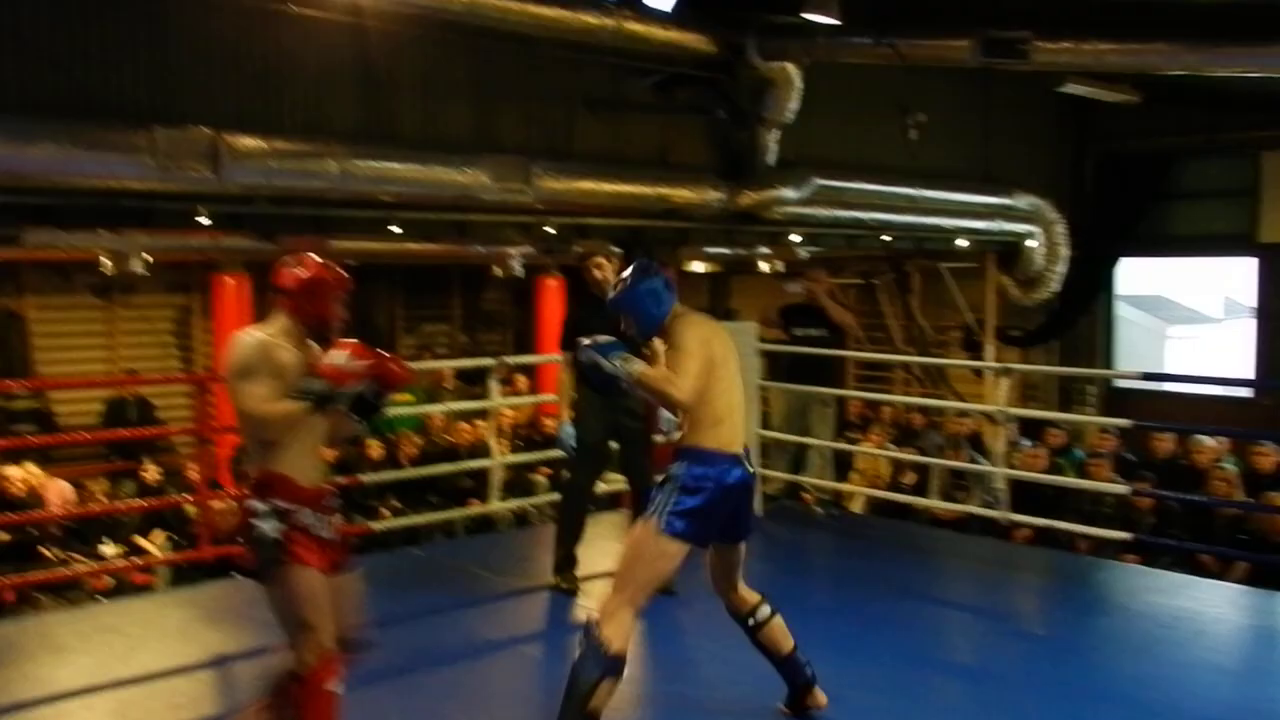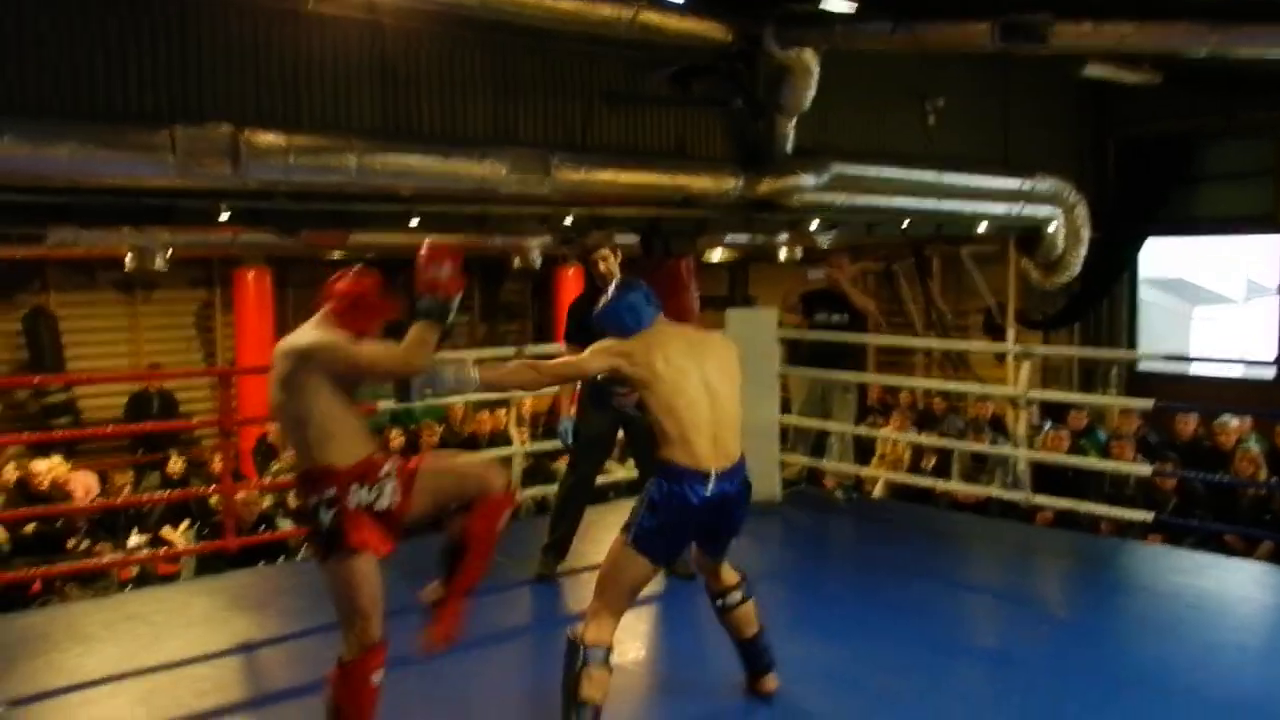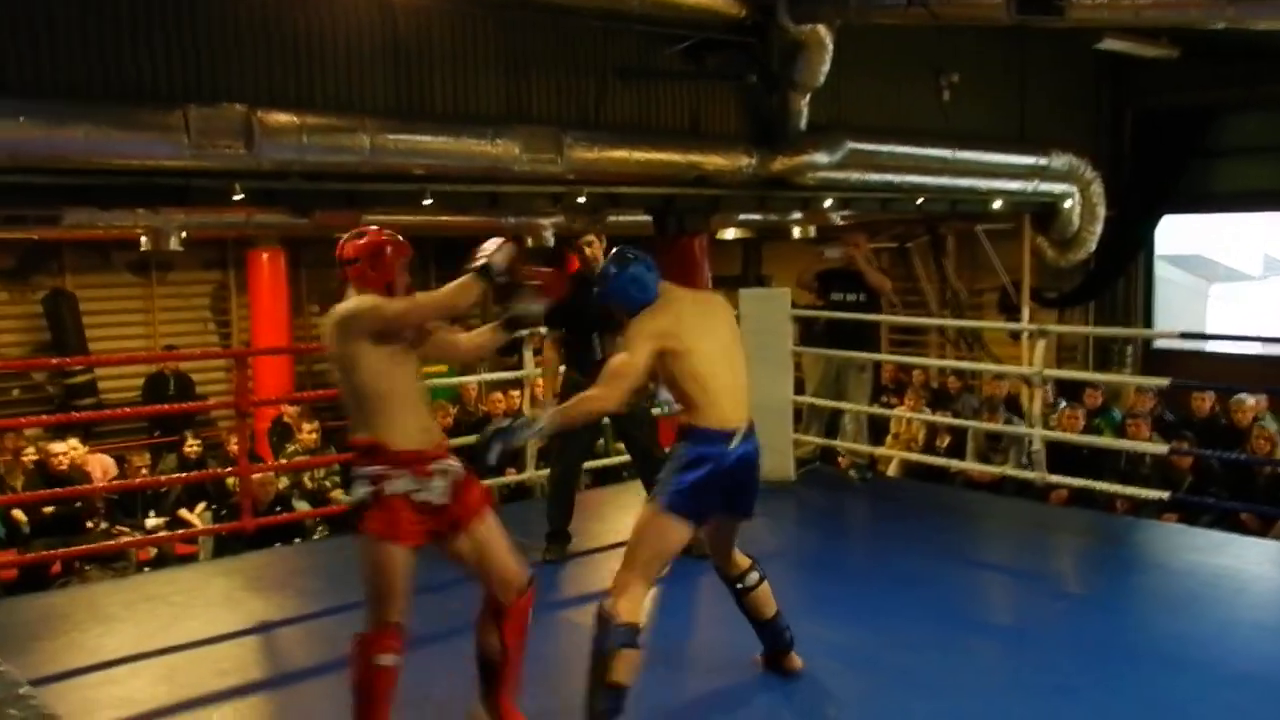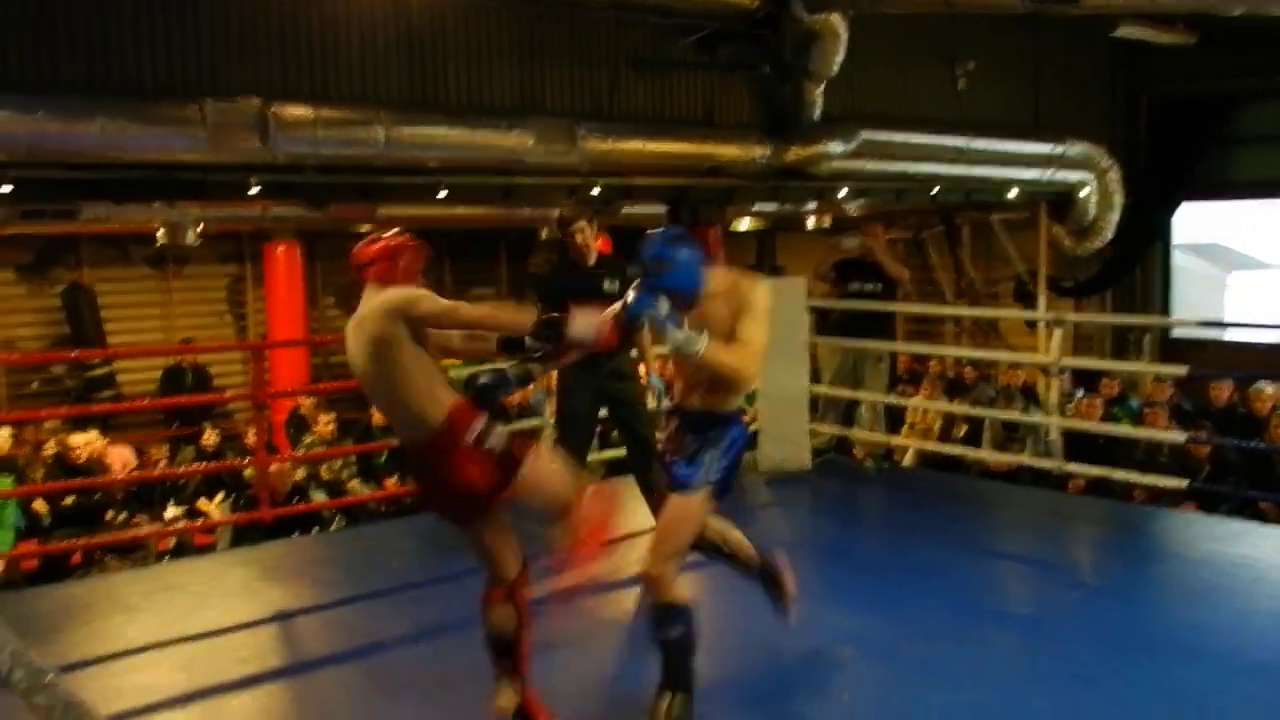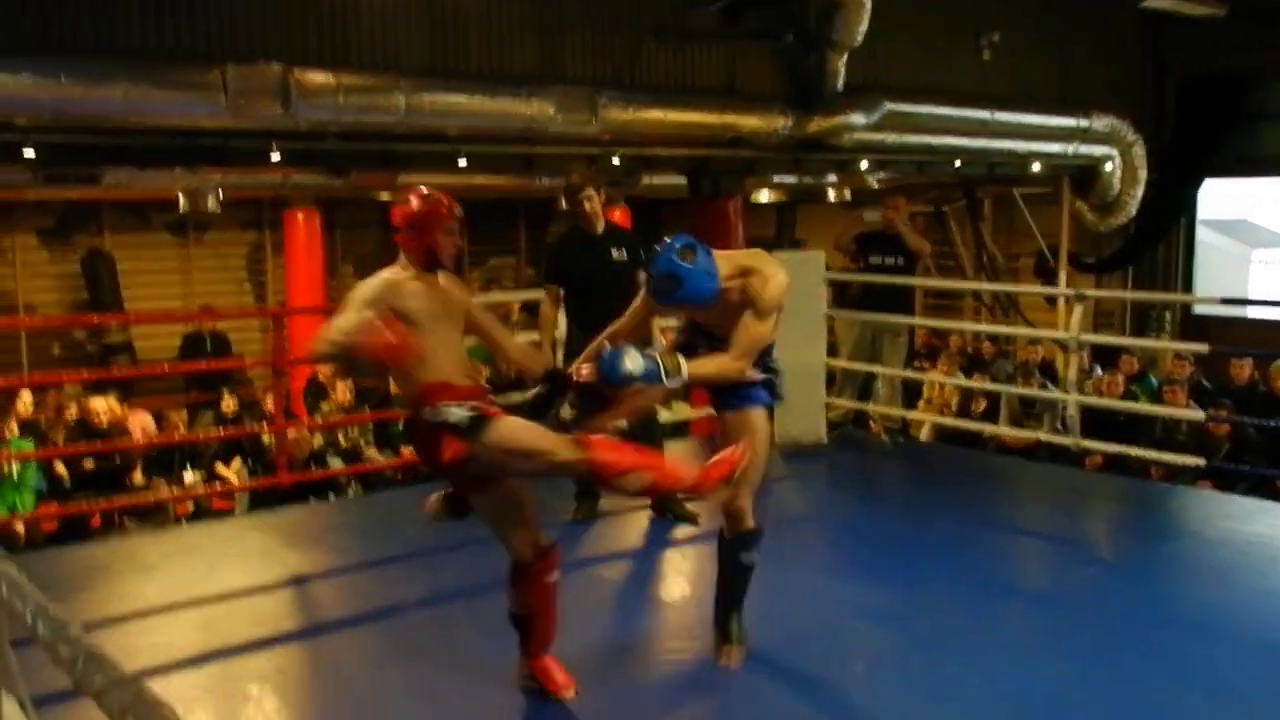
dt=0.2s
person 1, frame 1
left shoulder: (310, 352)
right shoulder: (256, 349)
left elbow: (338, 431)
right elbow: (262, 424)
left wrist: (372, 390)
right wrist: (326, 388)
left hip: (317, 505)
right hip: (280, 515)
left knee: (344, 636)
right knee: (317, 651)
person 1, frame 2
left shoulder: (337, 351)
right shoulder: (308, 349)
left elbow: (395, 374)
right elbow: (408, 363)
right wrist: (437, 304)
left hip: (378, 479)
right hip: (339, 501)
left knee: (492, 480)
right knee: (366, 641)
left ankle: (448, 599)
person 1, frame 3
left shoulder: (396, 329)
right shoulder: (350, 319)
left elbow: (464, 348)
right elbow: (445, 306)
left wrist: (518, 317)
right wrist: (487, 269)
left hip: (441, 471)
right hip: (392, 483)
left knee: (513, 587)
right knee: (388, 625)
person 1, frame 4
left shoulder: (363, 327)
right shoulder: (394, 304)
left elbow: (454, 344)
right elbow: (476, 318)
left wrist: (515, 339)
right wrist: (557, 324)
left hip: (434, 465)
right hip: (460, 444)
left knee: (507, 569)
right knee: (573, 493)
person 1, frame 5
left shoulder: (446, 286)
right shoulder: (382, 288)
left elbow: (503, 343)
right elbow: (331, 342)
left wrist: (558, 376)
right wrist: (371, 343)
left hip: (469, 419)
right hip: (446, 422)
left knee: (530, 548)
right knee: (570, 451)
left ankle: (535, 658)
right ankle: (691, 478)
person 2, frame 1
left shoulder: (691, 330)
right shoulder: (705, 337)
left elbow: (679, 395)
left wrist: (619, 363)
left hip: (698, 474)
right hip: (732, 474)
left knee: (616, 609)
right knee: (729, 588)
person 2, frame 2
left shoulder: (627, 351)
right shoulder: (722, 344)
left elbow: (542, 373)
left wrist: (463, 376)
left hip: (679, 487)
right hip: (734, 486)
left knee: (600, 617)
right knee: (713, 568)
right ankle: (761, 671)
person 2, frame 3
left shoulder: (651, 324)
right shoulder: (718, 304)
left elbow: (608, 398)
left wrist: (527, 427)
left hip: (704, 454)
right hip: (746, 448)
left knee: (627, 589)
right knee: (725, 555)
right ankle: (782, 651)
person 2, frame 4
left shoulder: (749, 292)
right shoulder: (661, 290)
left elbow: (745, 372)
left wrist: (679, 334)
left hip: (716, 432)
right hip: (689, 418)
left knee: (658, 571)
right knee: (697, 526)
right ankle: (770, 571)
person 2, frame 5
left shoulder: (768, 279)
right shoulder: (672, 280)
left elbow: (736, 363)
right elbow: (621, 331)
left wrist: (661, 370)
right wrist: (577, 372)
left hip: (747, 367)
right hip: (697, 346)
left knee: (738, 503)
left ankle: (728, 622)
person 3, frame 1
right shoulder: (580, 311)
right elbow: (568, 368)
right wrist: (564, 418)
left hip: (634, 405)
right hip: (593, 405)
left knee: (644, 487)
right knee: (578, 486)
right ankle: (564, 566)
person 3, frame 2
right shoulder: (582, 306)
right wrist: (565, 413)
left hip: (641, 399)
right hip: (598, 400)
left knee: (658, 475)
right knee: (579, 477)
right ankle: (553, 550)
person 3, frame 3
right shoulder: (567, 291)
right elbow: (553, 344)
right wrist: (548, 394)
right hip: (582, 384)
left knee: (652, 456)
right knee: (567, 464)
right ankle: (557, 537)
person 3, frame 4
left shoulder: (617, 268)
right shoulder: (553, 276)
left wrist: (651, 368)
left hip: (618, 368)
right hip: (577, 373)
left knee: (642, 445)
right knee: (571, 452)
person 3, frame 5
left shoulder: (626, 239)
right shoulder: (563, 247)
right elbow: (551, 301)
right wrist: (547, 353)
right hip: (584, 343)
left knee: (645, 420)
right knee: (585, 423)
left ankle: (662, 496)
right ankle: (586, 497)
person 4, frame 1
left shoulder: (836, 309)
right shoulder: (794, 310)
left elbow: (848, 323)
right elbow: (766, 321)
left wrist: (822, 297)
left hip: (824, 388)
right hip: (791, 384)
left knee: (820, 443)
left ankle: (820, 494)
person 4, frame 2
left shoulder: (857, 296)
right shoulder: (816, 296)
left elbow: (869, 309)
right elbow: (788, 306)
left wrist: (843, 283)
right hip: (812, 369)
person 4, frame 3
left shoulder: (871, 275)
right shoulder: (831, 275)
left elbow: (885, 287)
right elbow: (802, 283)
left wrist: (859, 261)
right wrist: (820, 261)
left hip: (860, 353)
right hip: (827, 350)
left knee: (857, 408)
right knee: (816, 403)
left ankle: (856, 460)
right ankle: (807, 452)
person 4, frame 4
left shoulder: (889, 266)
right shoulder: (848, 265)
left elbow: (903, 277)
right elbow: (819, 275)
left wrist: (877, 252)
right wrist: (837, 251)
left hip: (876, 343)
right hip: (843, 339)
left ankle: (871, 449)
right ankle: (823, 442)
person 4, frame 5
left shoulder: (909, 239)
right shoulder: (869, 238)
left elbow: (924, 250)
right elbow: (840, 246)
left wrist: (899, 224)
left hip: (895, 317)
right hip: (862, 313)
left knee: (891, 372)
right knee: (850, 367)
left ankle: (889, 423)
right ankle: (838, 416)
